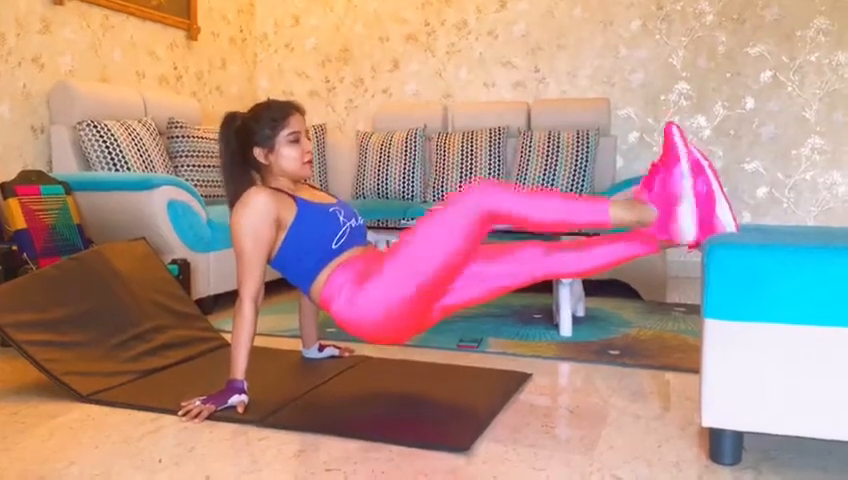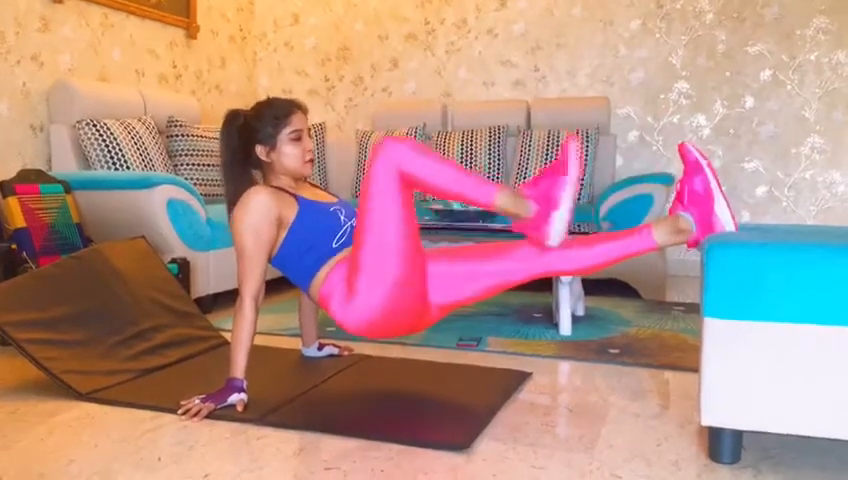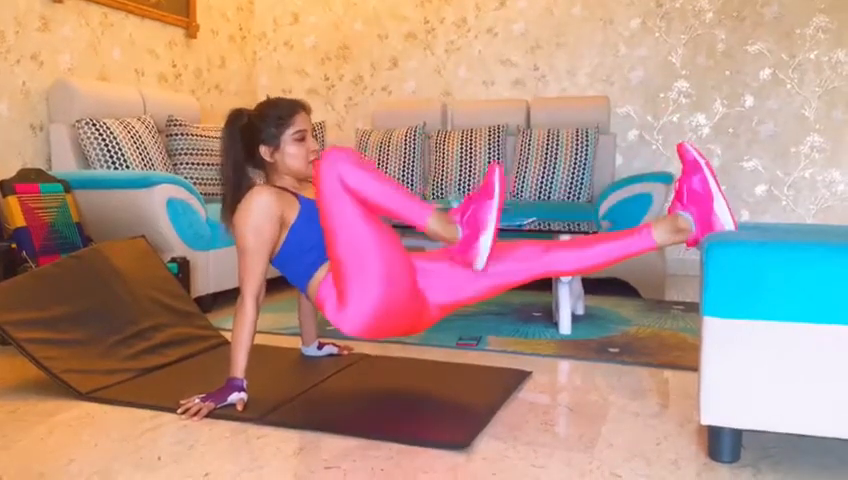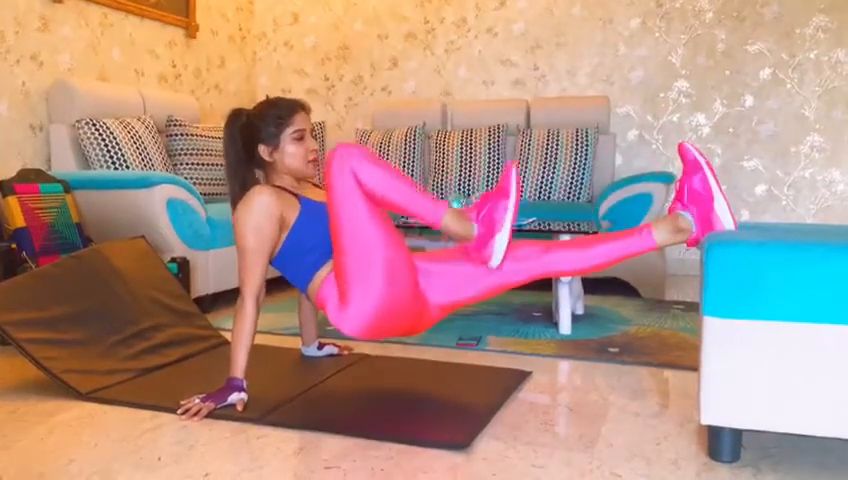
dt=0.2s
person 1, frame 1
left shoulder: (306, 193)
right shoulder: (258, 204)
right elbow: (249, 296)
left wrist: (312, 346)
right wrist: (234, 386)
left hip: (401, 294)
right hip: (372, 302)
left knee: (532, 256)
right knee: (480, 196)
left ankle: (667, 225)
right ankle: (650, 210)
person 1, frame 2
left shoulder: (307, 191)
right shoulder: (260, 203)
right elbow: (250, 296)
left wrist: (312, 345)
right wrist: (234, 384)
left hip: (402, 292)
right hip: (370, 300)
left knee: (536, 255)
right knee: (391, 151)
left ankle: (679, 226)
right ankle: (528, 205)
person 1, frame 3
left shoulder: (307, 192)
right shoulder: (262, 203)
right elbow: (250, 295)
left wrist: (311, 343)
right wrist: (234, 383)
left hip: (404, 290)
right hip: (369, 302)
left knee: (536, 255)
right knee: (337, 164)
left ankle: (679, 226)
right ankle: (456, 228)
person 1, frame 4
left shoulder: (308, 192)
right shoulder: (262, 203)
right elbow: (250, 295)
left wrist: (312, 344)
right wrist: (233, 384)
left hip: (405, 289)
right hip: (371, 302)
left knee: (536, 256)
right knee: (349, 158)
left ankle: (680, 225)
right ankle: (467, 228)
